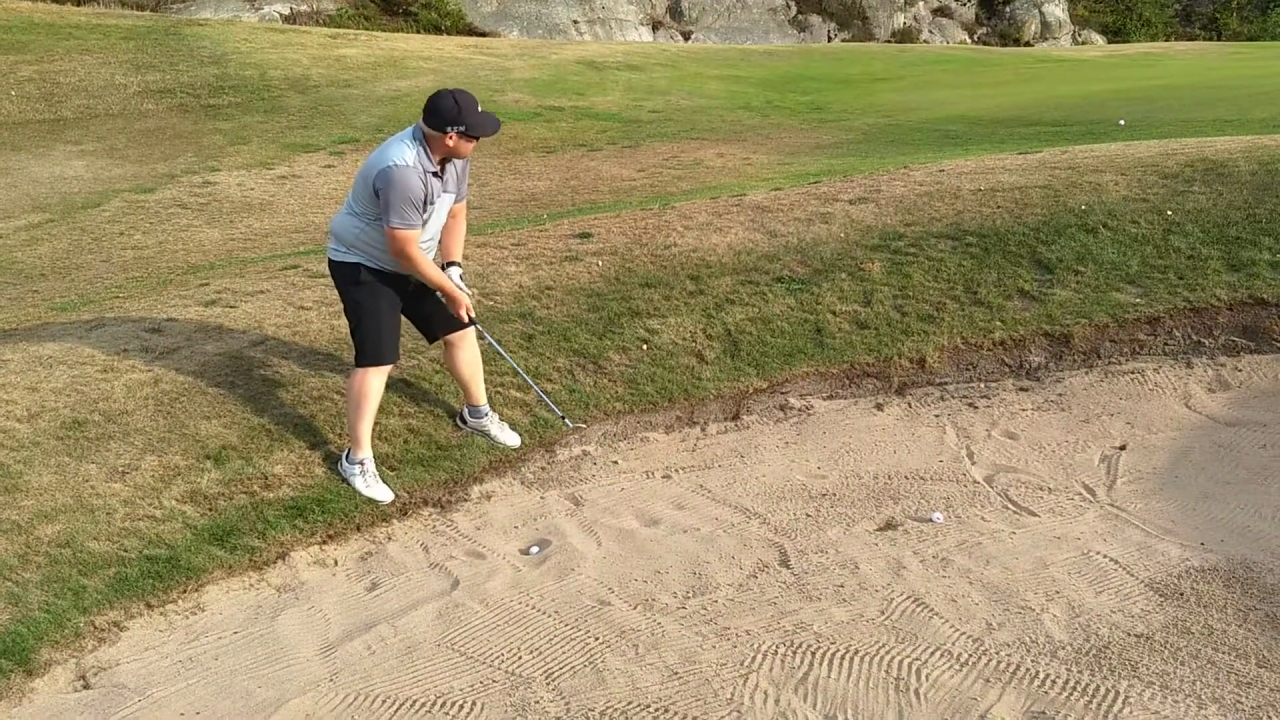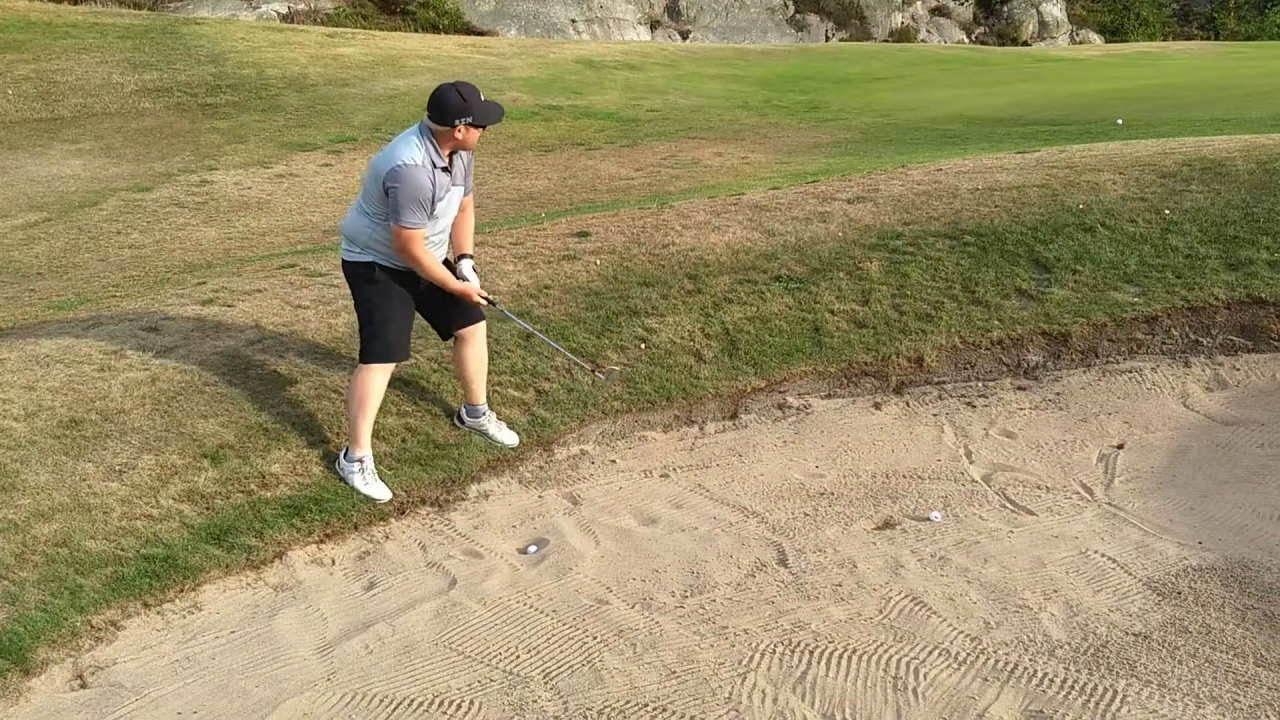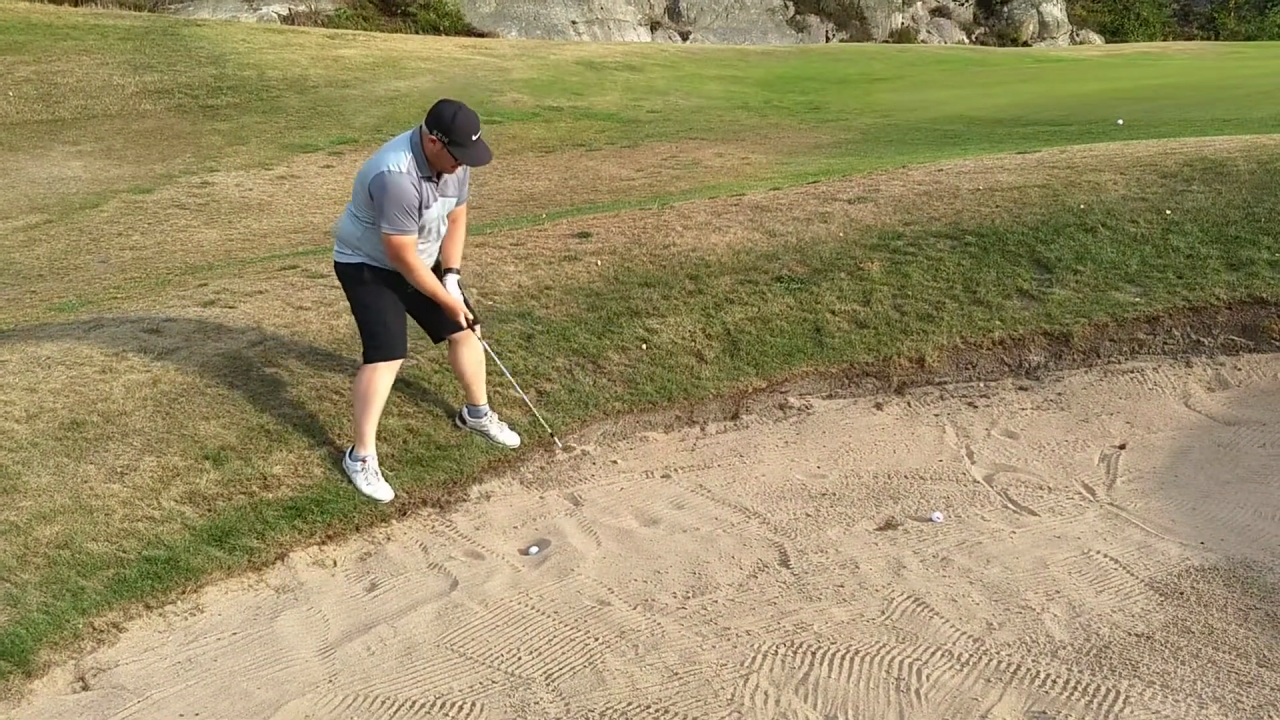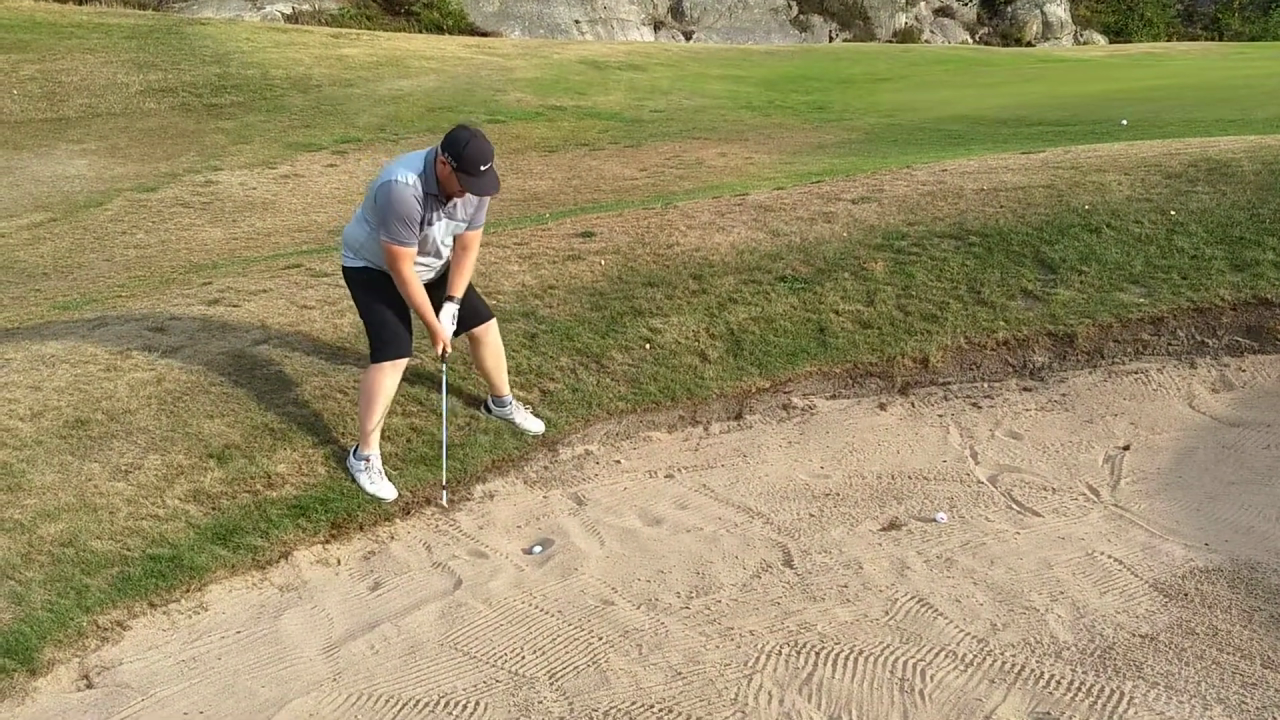
dt=0.4s
person 1, frame 1
left shoulder: (452, 156)
right shoulder: (402, 170)
left elbow: (455, 213)
right elbow: (405, 251)
left wrist: (453, 269)
right wrist: (450, 291)
left hip: (412, 262)
right hip: (364, 266)
left knee: (460, 330)
right knee: (376, 360)
left ankle: (477, 413)
right ankle: (357, 460)
person 1, frame 2
left shoulder: (459, 152)
right shoulder: (411, 170)
left elbow: (464, 206)
right elbow: (409, 248)
left wrist: (465, 262)
right wrist: (456, 287)
left hip: (425, 259)
right hip: (377, 264)
left knee: (472, 325)
right knee: (381, 357)
left ankle: (475, 413)
right ankle: (356, 458)
person 1, frame 3
left shoulder: (453, 161)
right shoulder: (396, 176)
left elbow: (455, 219)
right elbow: (402, 256)
left wrist: (452, 277)
right wrist: (446, 301)
left hip: (422, 262)
right hip: (368, 265)
left knee: (465, 330)
right knee: (386, 355)
left ankle: (477, 412)
right ankle: (361, 457)
person 1, frame 4
left shoulder: (470, 182)
right shoulder: (402, 189)
left elbow: (467, 247)
right elbow: (400, 267)
left wrist: (451, 304)
right wrist: (433, 326)
left hip: (434, 267)
right hip: (375, 268)
left knee: (484, 324)
right knee: (393, 355)
left ankle: (502, 402)
right ankle: (365, 456)
